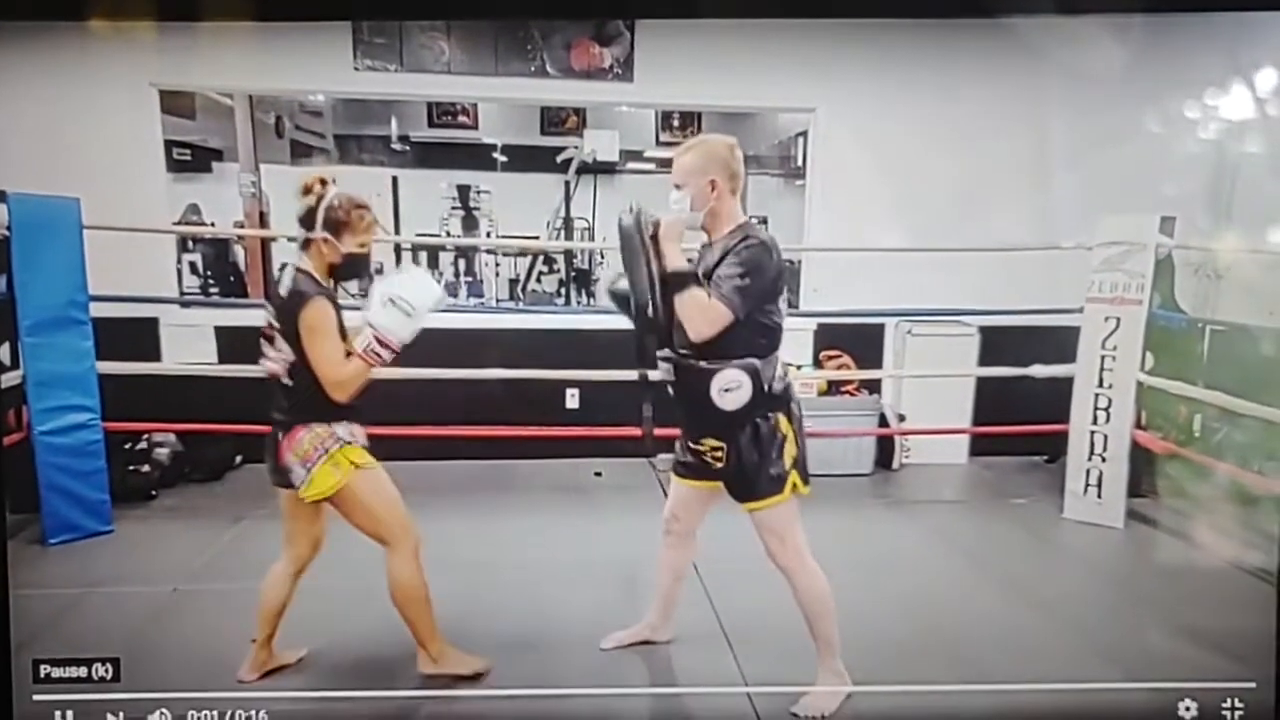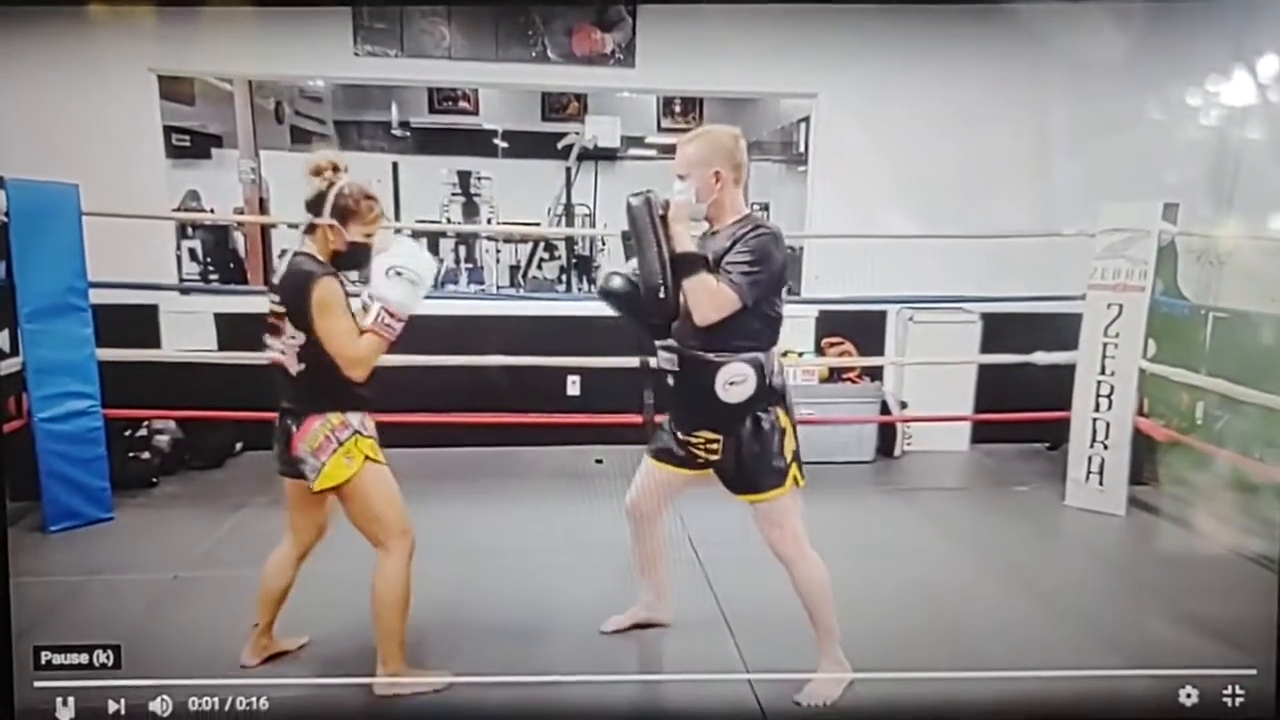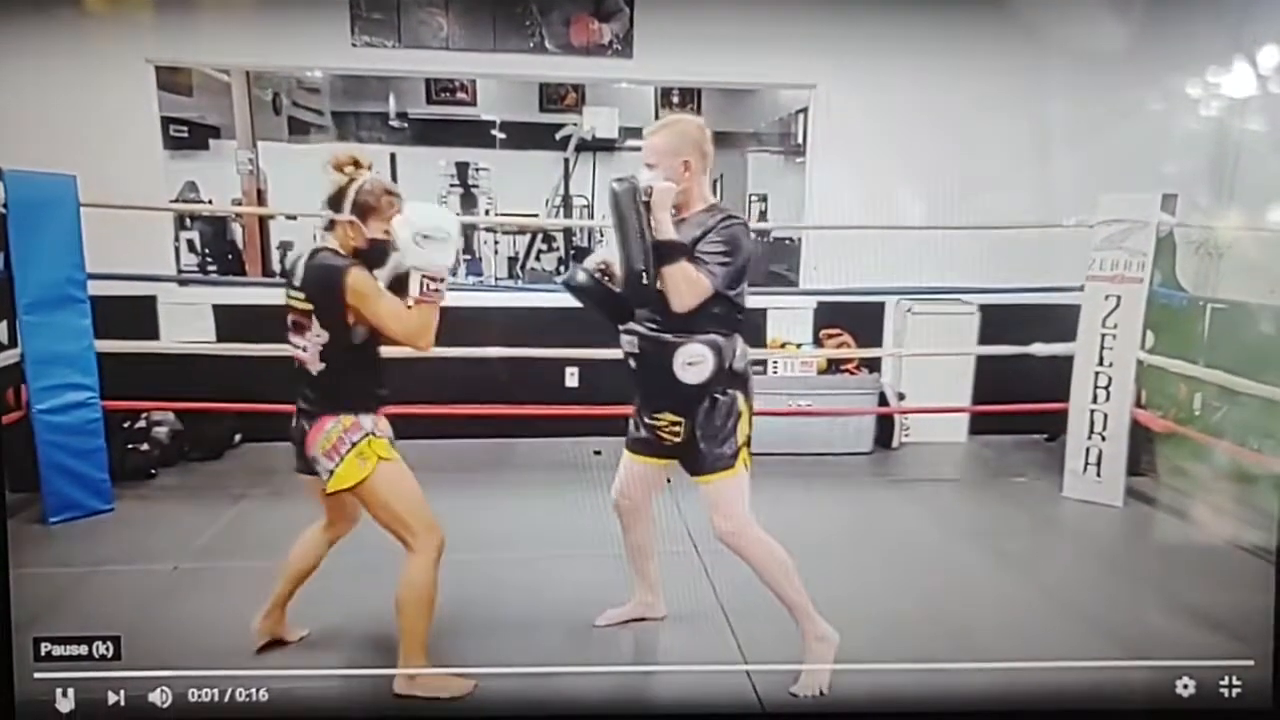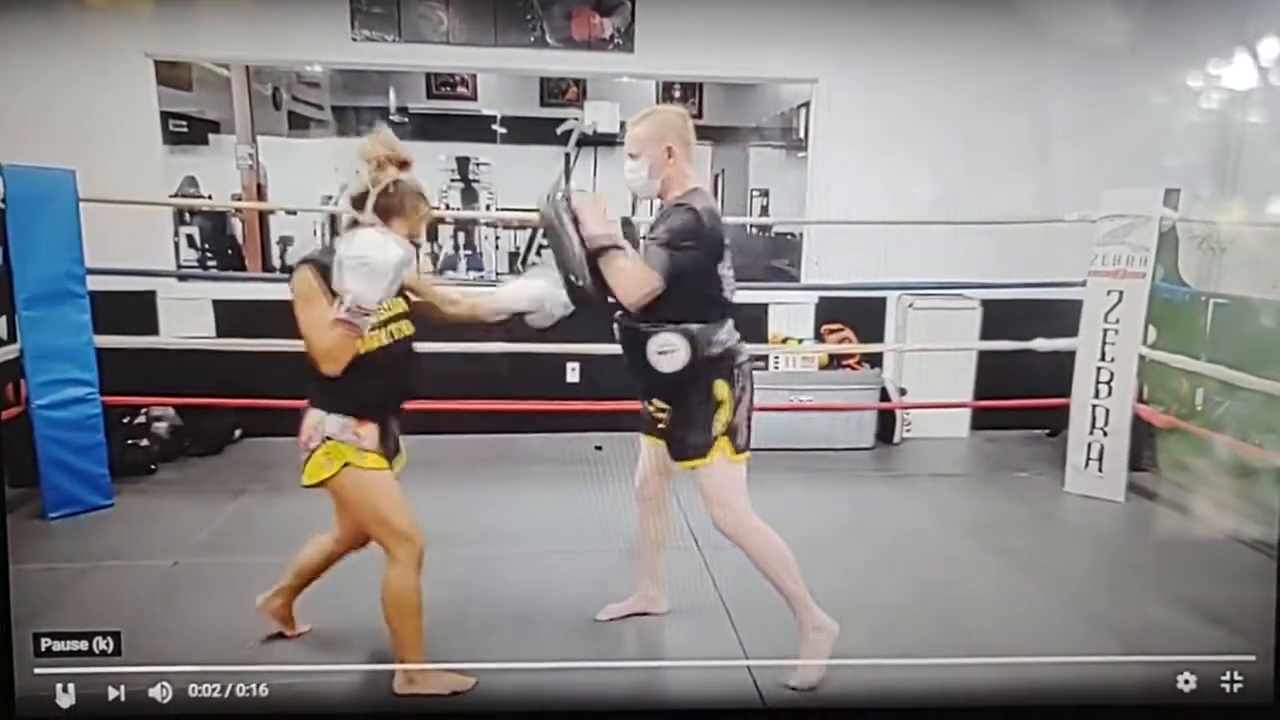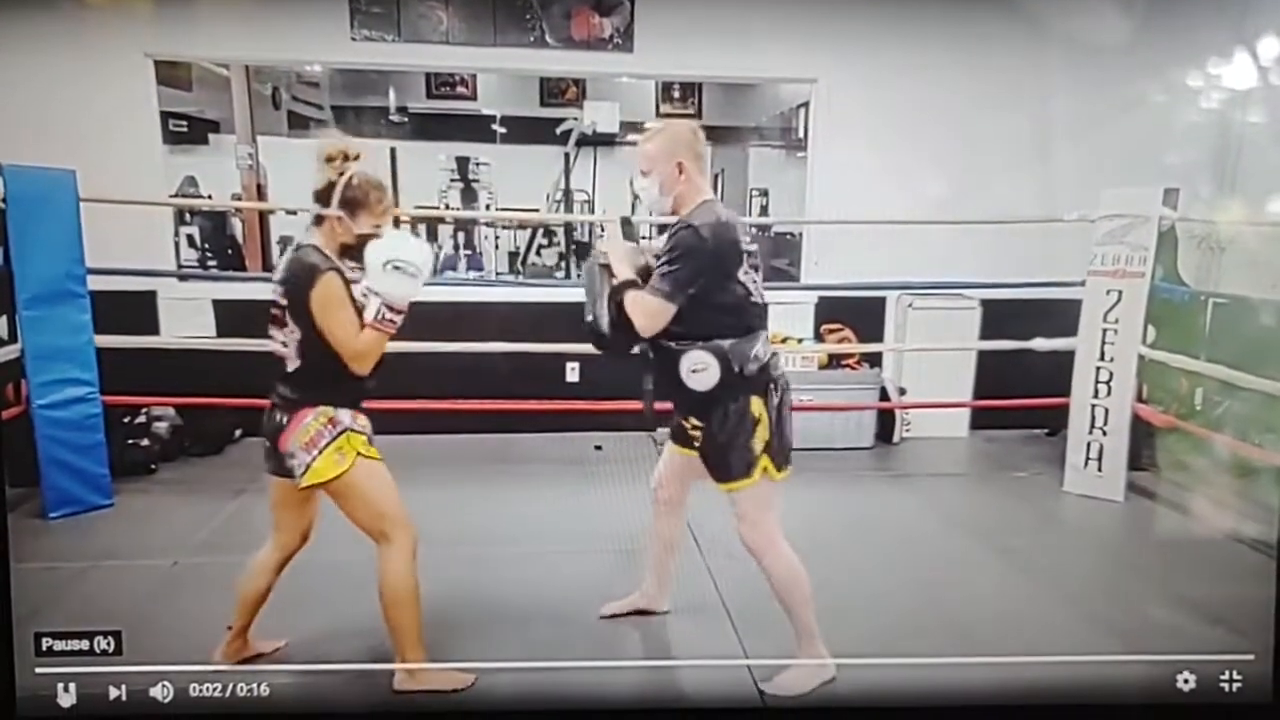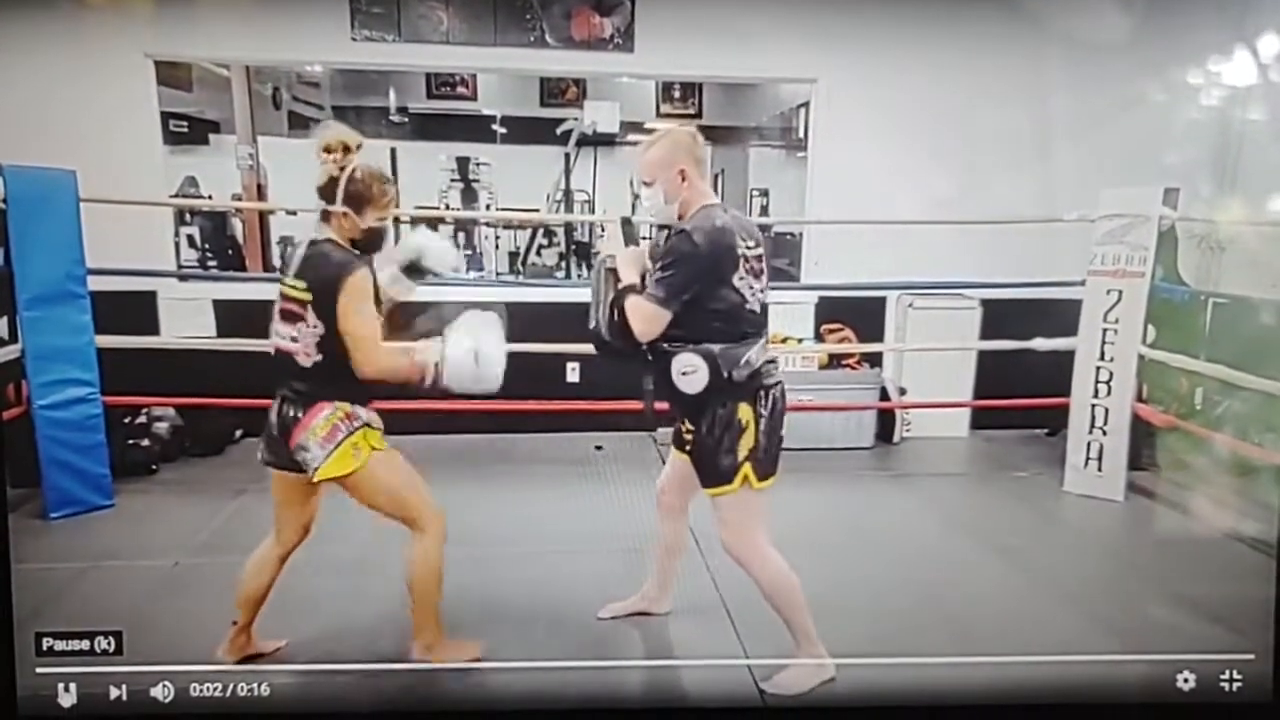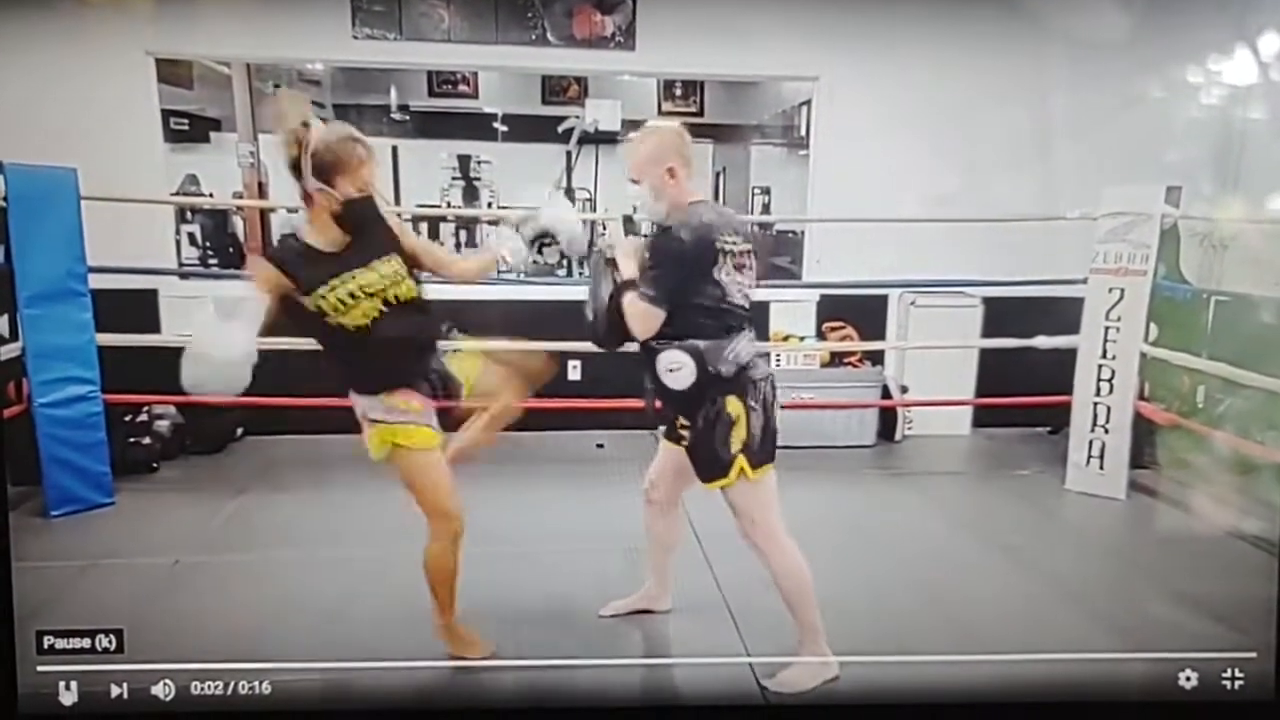
dt=0.3s
person 1, frame 1
left shoulder: (753, 250)
right shoulder: (714, 247)
left elbow: (702, 325)
right elbow: (693, 319)
left wrist: (672, 256)
right wrist: (660, 271)
left hip: (755, 422)
left knee: (786, 549)
right knee: (677, 521)
left ankle: (833, 672)
right ankle: (658, 622)
person 1, frame 2
left shoulder: (759, 241)
right shoulder: (705, 237)
left elbow: (709, 308)
right elbow: (683, 308)
left wrist: (682, 239)
left hip: (749, 414)
right hip: (692, 406)
left knee: (786, 539)
right knee: (641, 504)
left ankle: (833, 659)
right ankle: (655, 604)
person 1, frame 3
left shoulder: (726, 230)
right shoulder: (668, 224)
left elbow: (685, 296)
right elbow: (647, 295)
left wrist: (661, 225)
right wrist: (610, 274)
left hip: (712, 398)
right hip: (660, 394)
left knee: (732, 525)
right knee: (628, 498)
left ankle: (817, 634)
right ankle: (648, 598)
person 1, frame 4
left shoulder: (691, 217)
right shoulder: (678, 212)
left elbow: (635, 289)
right elbow: (649, 285)
left wrist: (597, 229)
right wrist: (610, 249)
left hip: (708, 383)
right hip: (673, 380)
left knee: (731, 514)
right knee: (649, 488)
left ankle: (815, 626)
right ankle: (651, 593)
person 1, frame 5
left shoulder: (696, 234)
right shoulder: (716, 223)
left elbow: (648, 320)
left wrist: (622, 270)
right wrist: (641, 275)
left hip: (741, 400)
right hip: (710, 395)
left knee: (759, 533)
right knee: (666, 489)
left ankle: (815, 653)
right ankle: (655, 592)
person 1, frame 6
left shoulder: (691, 240)
right shoulder: (738, 229)
left elbow: (646, 326)
left wrist: (629, 276)
right wrist: (652, 272)
left hip: (735, 405)
right hip: (720, 398)
left knee: (743, 541)
right knee: (670, 495)
left ankle: (813, 654)
right ankle: (657, 594)
person 1, frame 7
left shoulder: (676, 236)
right shoulder: (728, 224)
left elbow: (643, 324)
left wrist: (628, 271)
right wrist: (646, 269)
left hip: (726, 400)
right hip: (707, 394)
left knee: (763, 529)
right knee: (659, 490)
left ankle: (817, 652)
right ankle: (656, 592)
person 2, frame 1
left shoulder: (296, 287)
right shoulder: (313, 301)
left elbow: (334, 359)
right elbow: (340, 385)
left wrist: (384, 319)
right wrist: (388, 332)
left hip: (293, 439)
right hip: (322, 440)
left knee: (298, 551)
right knee: (403, 540)
left ankle: (260, 655)
right ankle: (434, 652)
person 2, frame 2
left shoulder: (293, 271)
right shoulder: (320, 282)
right elbow: (355, 363)
left wrist: (383, 295)
right wrist: (397, 304)
left hip: (298, 426)
right hip: (334, 430)
left knee: (300, 536)
right knee: (397, 541)
left ankle: (260, 641)
right ankle: (392, 669)
person 2, frame 3
left shoulder: (311, 264)
right shoulder: (347, 276)
right elbow: (419, 337)
left wrist: (397, 270)
right wrist: (431, 269)
left hip: (318, 423)
right hip: (349, 429)
left knee: (337, 521)
right knee: (426, 541)
left ankle: (272, 619)
right ankle: (413, 670)
person 2, frame 4
left shoulder: (398, 270)
right shoulder: (312, 272)
left elbow: (453, 307)
right elbow: (331, 360)
left wrist: (516, 298)
right wrist: (349, 302)
left hip: (377, 426)
right hip: (339, 429)
left knee: (352, 534)
right knee: (404, 546)
left ankle: (280, 599)
right ankle: (413, 672)
person 2, frame 5
left shoulder: (302, 260)
right shoulder: (323, 277)
right elbow: (360, 357)
left wrist: (380, 293)
right wrist: (391, 297)
left hip: (293, 420)
right hip: (326, 425)
left knee: (287, 539)
right knee: (399, 538)
left ankle: (234, 643)
right ankle: (412, 667)
person 2, frame 6
left shoulder: (308, 256)
right shoulder: (346, 274)
right elbow: (370, 361)
left wrist: (408, 258)
right wrist: (442, 359)
left hip: (287, 415)
right hip: (330, 421)
left knee: (286, 536)
right knee: (428, 522)
left ankle: (238, 641)
right ankle: (429, 641)
person 2, frame 7
left shoulder: (379, 225)
right shoulder: (285, 262)
left elbow: (453, 266)
left wrist: (511, 246)
left hip: (434, 362)
right hip: (390, 399)
left knee: (530, 373)
right knee: (448, 518)
left ankle: (458, 448)
right ankle: (451, 630)
